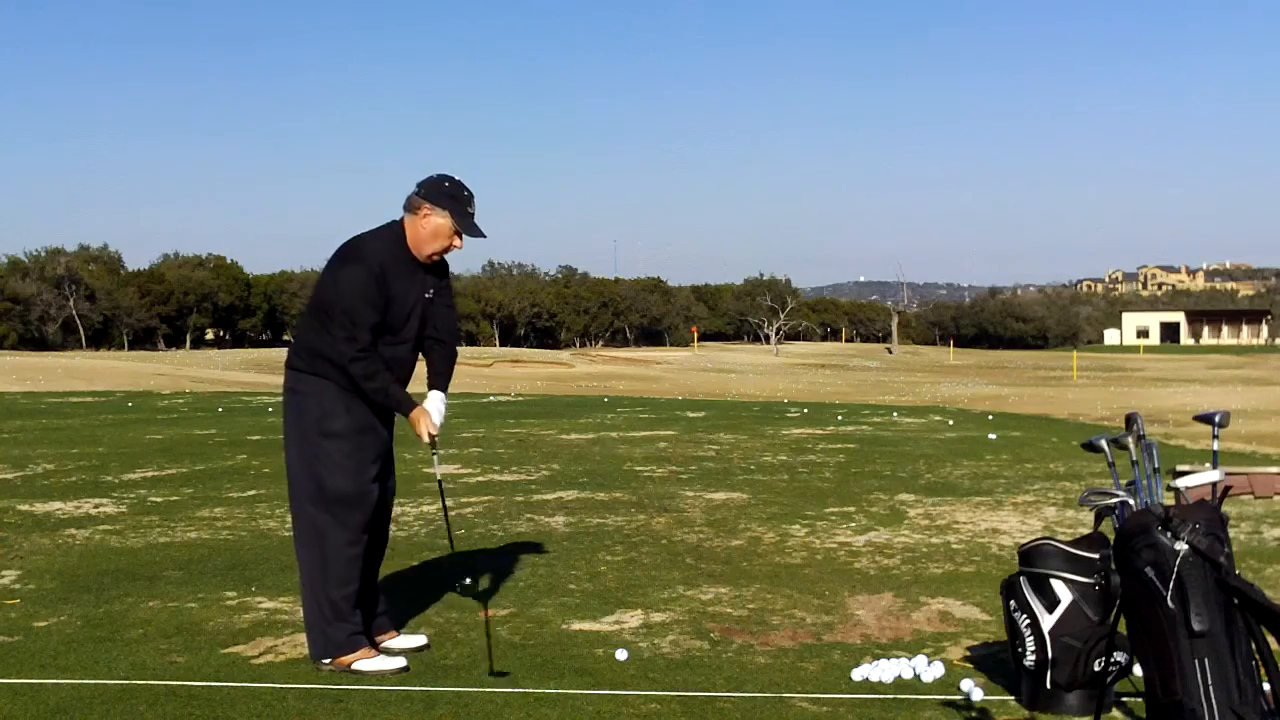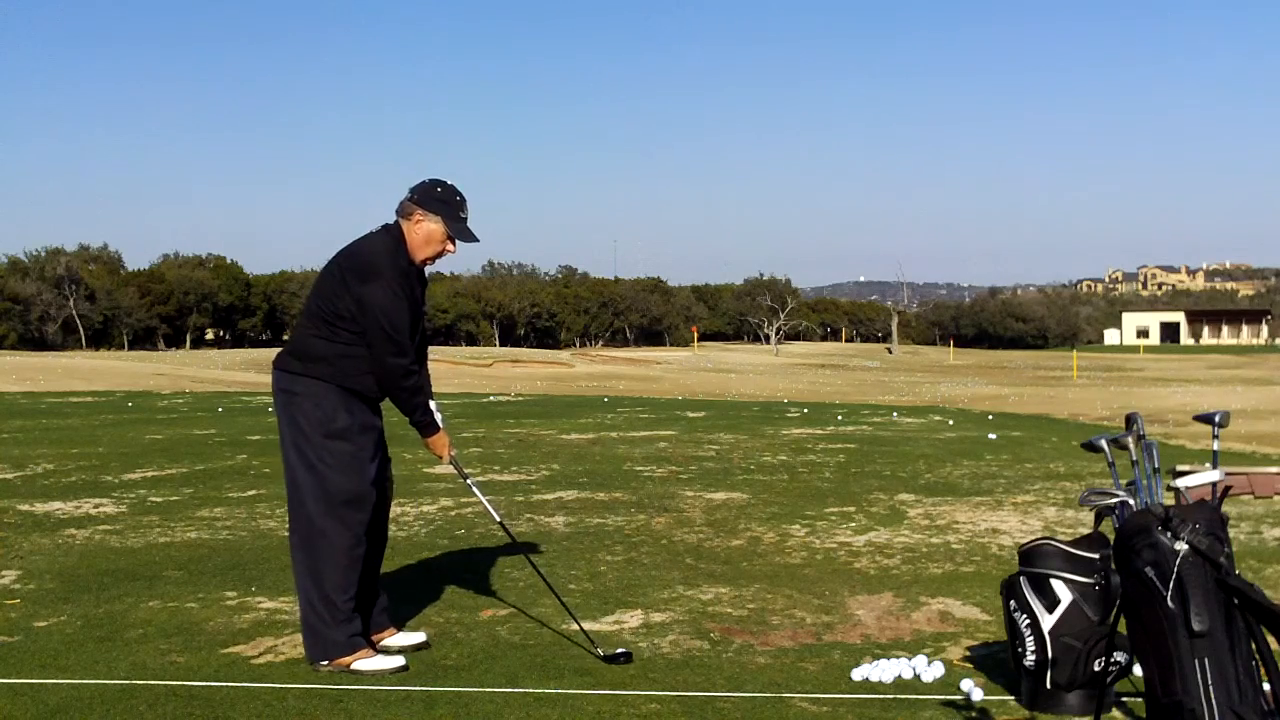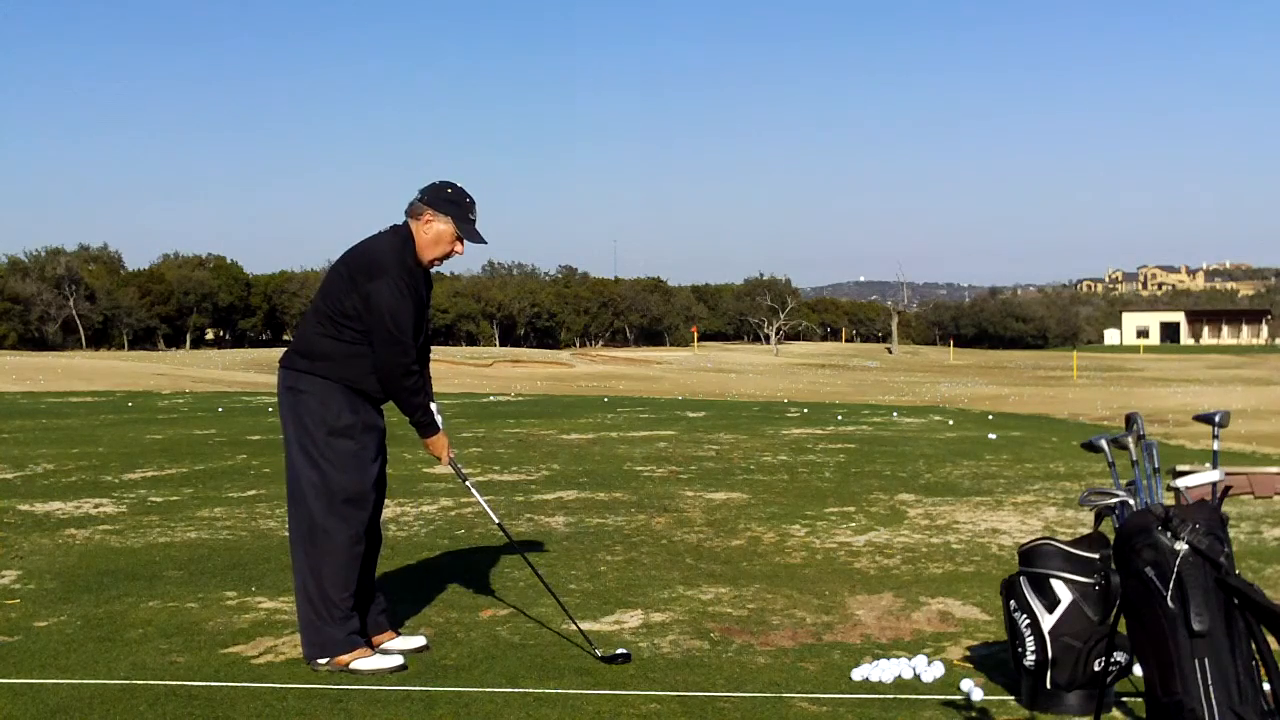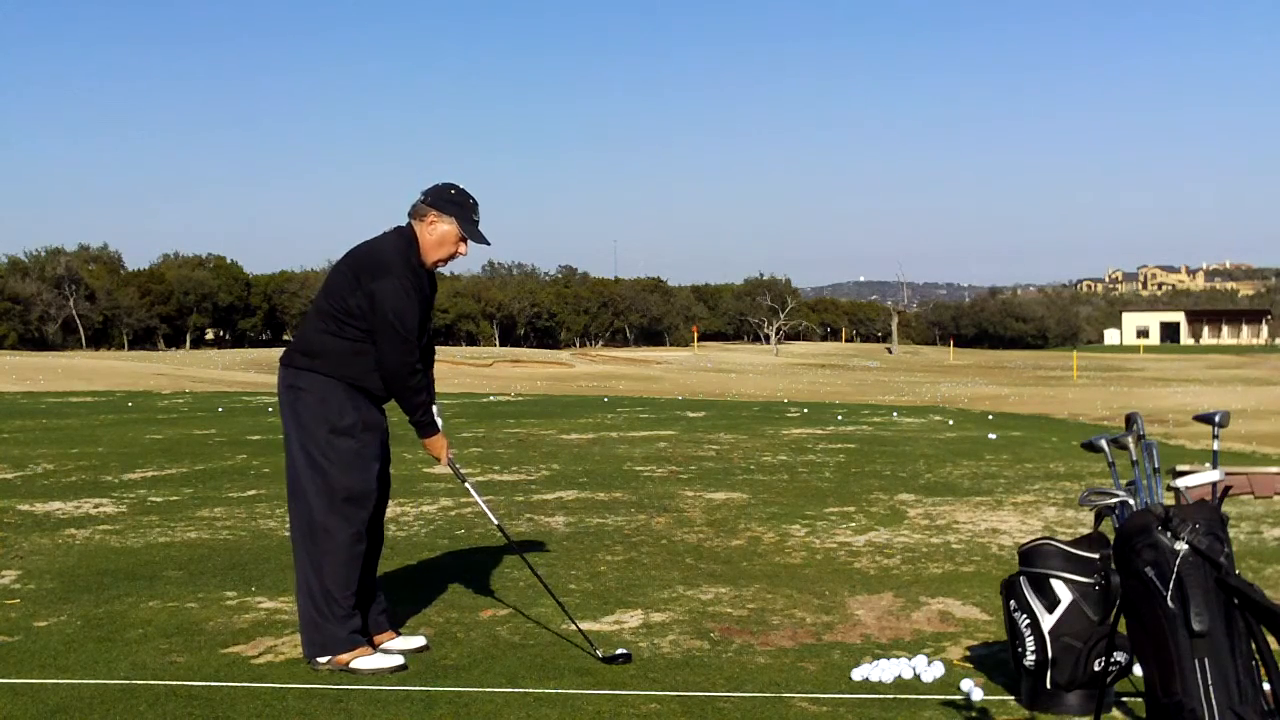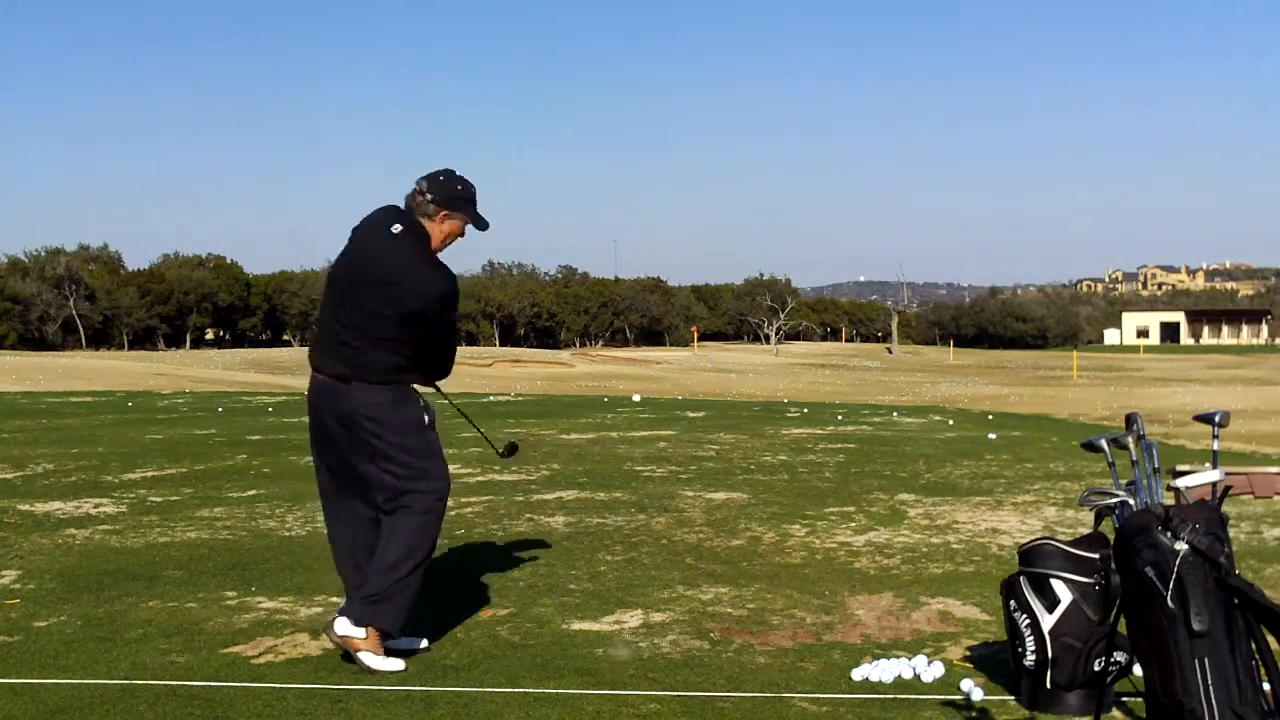
dt=1s
person 1, frame 1
left shoulder: (434, 270)
right shoulder: (362, 258)
left elbow: (442, 335)
right elbow: (353, 350)
left wrist: (436, 394)
right wrist: (409, 409)
left hip: (373, 402)
right hip: (325, 394)
left knee: (372, 511)
right knee: (338, 511)
left ankle: (370, 624)
right ankle: (339, 643)
person 1, frame 2
left shoulder: (405, 267)
right shoulder: (376, 265)
left elbow: (410, 350)
right elbow: (392, 360)
left wrist: (430, 408)
right wrist: (428, 427)
left hip: (350, 396)
right hip: (317, 393)
left knee: (367, 506)
right knee: (335, 511)
left ankle: (371, 622)
right ankle: (336, 644)
person 1, frame 3
left shoulder: (412, 269)
right shoulder: (384, 264)
left elbow: (413, 353)
right elbow: (394, 360)
left wrist: (431, 413)
right wrist: (428, 428)
left hip: (353, 397)
right hip: (322, 393)
left knee: (361, 510)
right knee: (334, 513)
left ankle: (369, 626)
right ankle: (333, 643)
person 1, frame 4
left shoulder: (415, 270)
right shoulder: (389, 265)
left elbow: (418, 352)
right elbow: (397, 360)
left wrist: (431, 413)
right wrist: (427, 428)
left hip: (354, 396)
right hip: (322, 393)
left knee: (364, 509)
right knee: (336, 512)
left ankle: (370, 626)
right ankle: (335, 643)
person 1, frame 5
left shoulder: (377, 225)
right shoulder: (431, 283)
right elbow: (437, 358)
right wrist: (432, 373)
left hip: (331, 390)
right hip: (377, 398)
left knee: (356, 507)
right knee: (421, 496)
left ankle: (370, 622)
right ankle: (362, 620)
